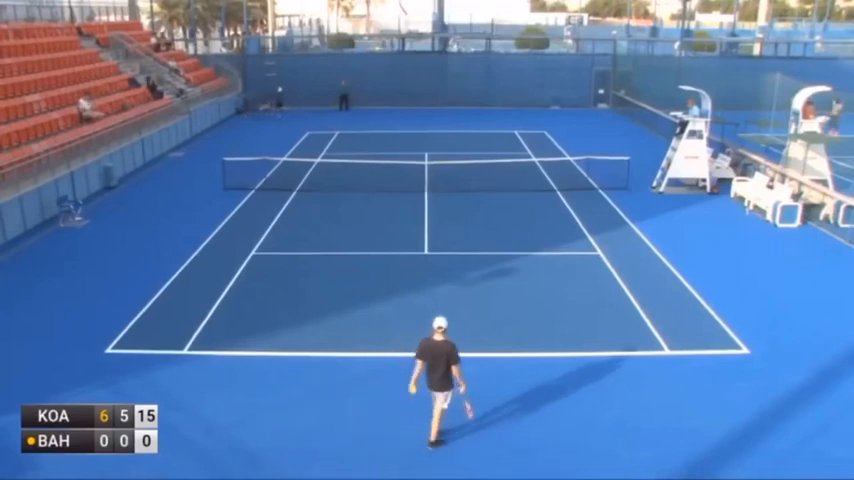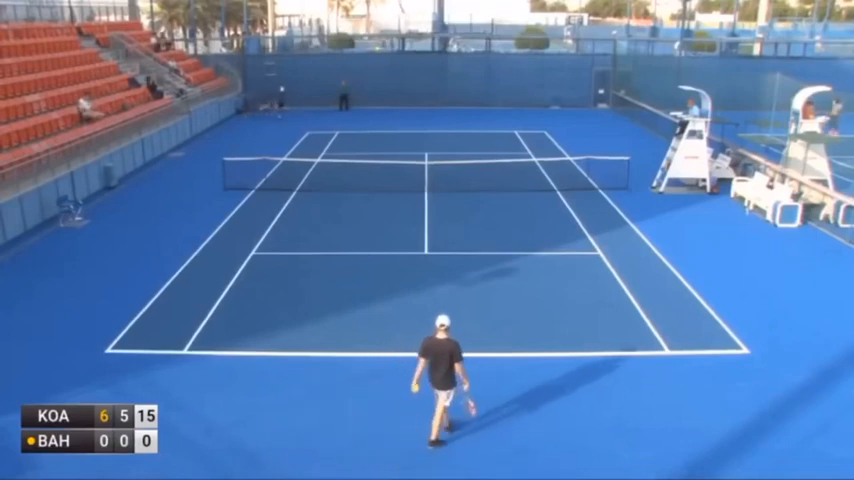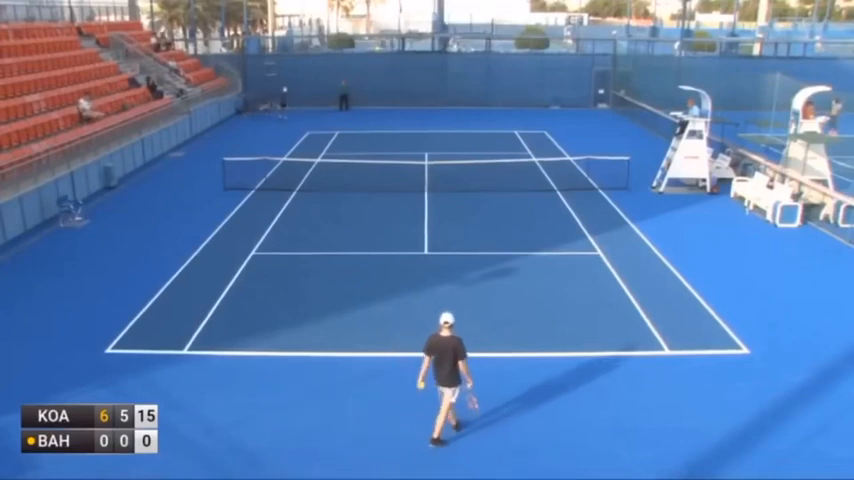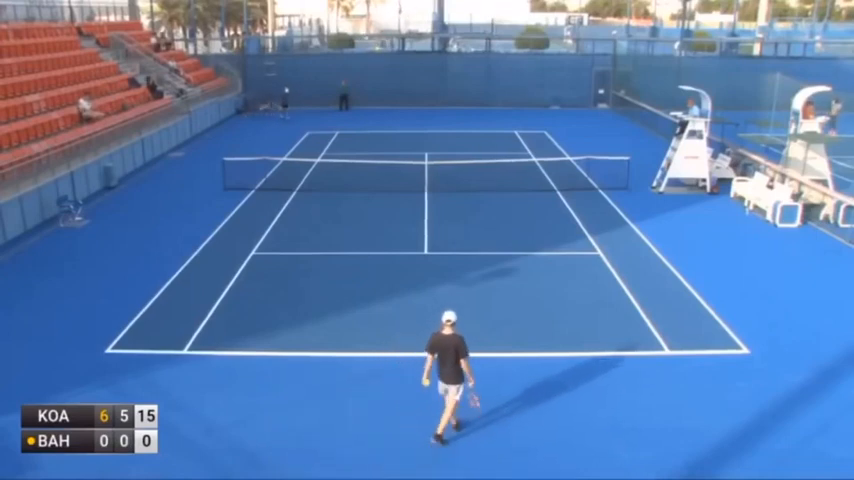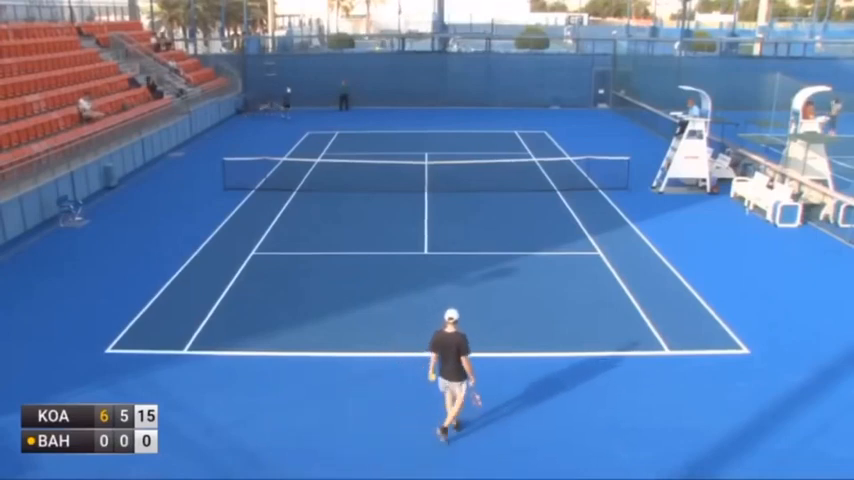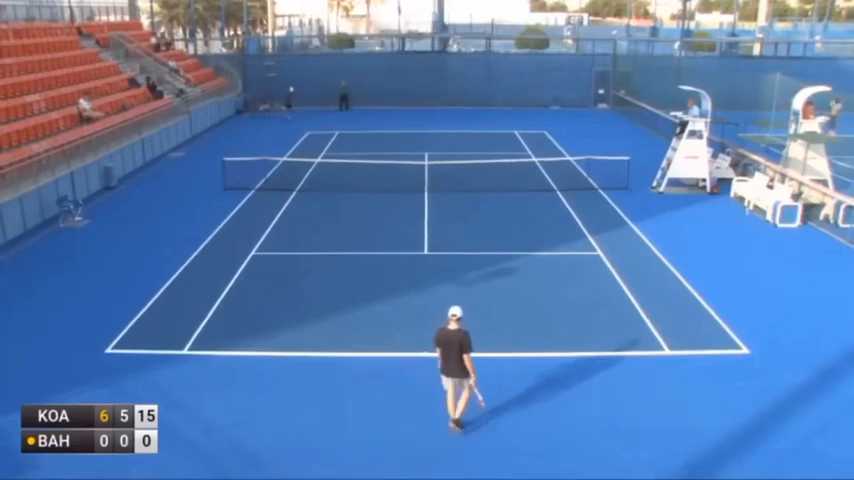
dt=0.1s
person 1, frame 1
left shoulder: (424, 343)
right shoulder: (450, 347)
left elbow: (419, 364)
right elbow: (455, 368)
left wrist: (413, 381)
right wrist: (462, 383)
left hip: (430, 382)
right hip: (444, 385)
left knee: (436, 406)
right knee: (438, 412)
left ankle: (435, 431)
right ankle: (433, 440)
person 1, frame 2
left shoulder: (427, 341)
right shoulder: (453, 345)
left elbow: (422, 362)
right elbow: (458, 366)
left wrist: (415, 380)
right wrist: (466, 381)
left hip: (433, 380)
right hip: (447, 383)
left knee: (440, 404)
right knee: (440, 410)
left ankle: (447, 425)
right ankle: (433, 440)
person 1, frame 3
left shoulder: (432, 339)
right shoulder: (457, 342)
left elbow: (427, 360)
right elbow: (462, 364)
left wrist: (421, 377)
right wrist: (469, 378)
left hip: (439, 378)
right hip: (452, 381)
left knee: (447, 402)
right knee: (445, 408)
left ankle: (454, 423)
right ankle: (435, 438)
person 1, frame 4
left shoulder: (434, 337)
right shoulder: (459, 340)
left elbow: (430, 358)
right elbow: (464, 362)
left wrist: (426, 375)
right wrist: (470, 377)
left hip: (442, 376)
right hip: (455, 378)
left knee: (448, 401)
right knee: (451, 406)
left ankle: (454, 423)
right ankle: (438, 434)
person 1, frame 5
left shoulder: (437, 335)
right shoulder: (461, 337)
left elbow: (433, 355)
right elbow: (465, 360)
left wrist: (431, 370)
right wrist: (471, 376)
left hip: (444, 373)
right hip: (458, 375)
left knee: (449, 397)
right knee: (459, 402)
left ankle: (454, 423)
right ankle: (444, 427)
person 1, frame 6
left shoulder: (440, 332)
right shoulder: (463, 335)
right elbow: (466, 357)
right wrist: (473, 374)
left hip: (446, 371)
right hip: (461, 372)
left knee: (450, 396)
right knee: (466, 393)
left ankle: (455, 420)
right ankle: (455, 420)
